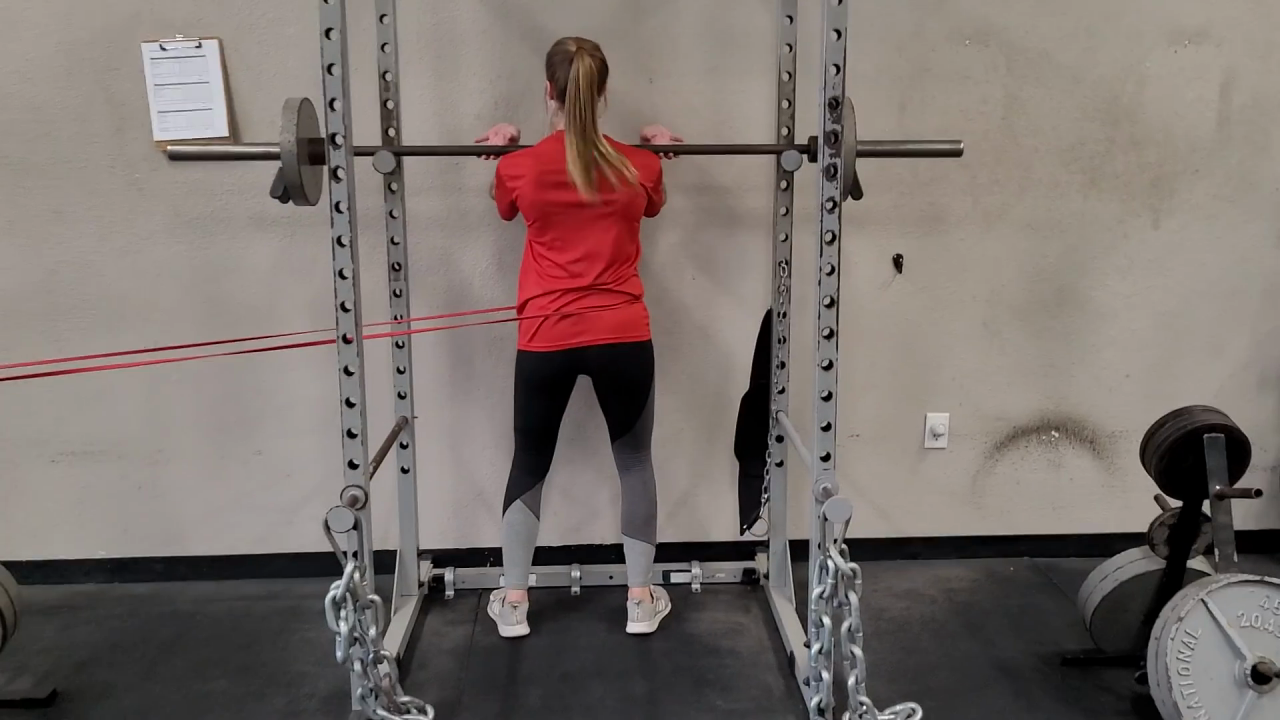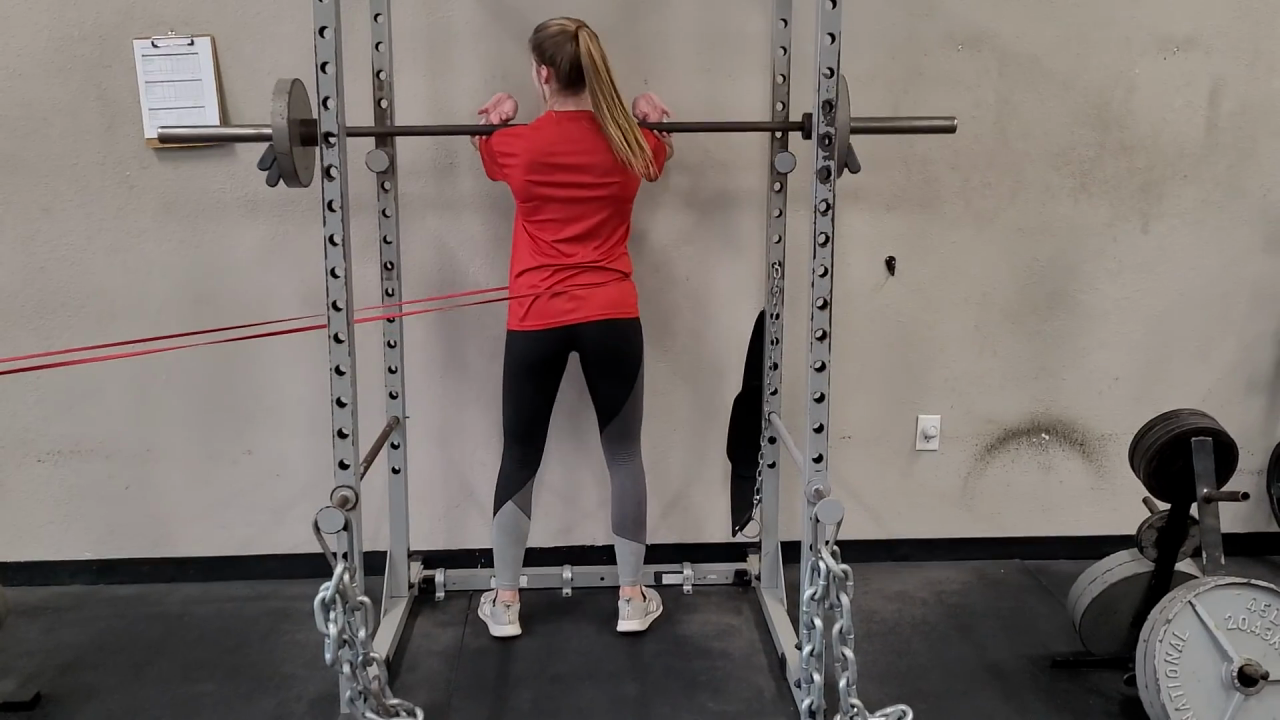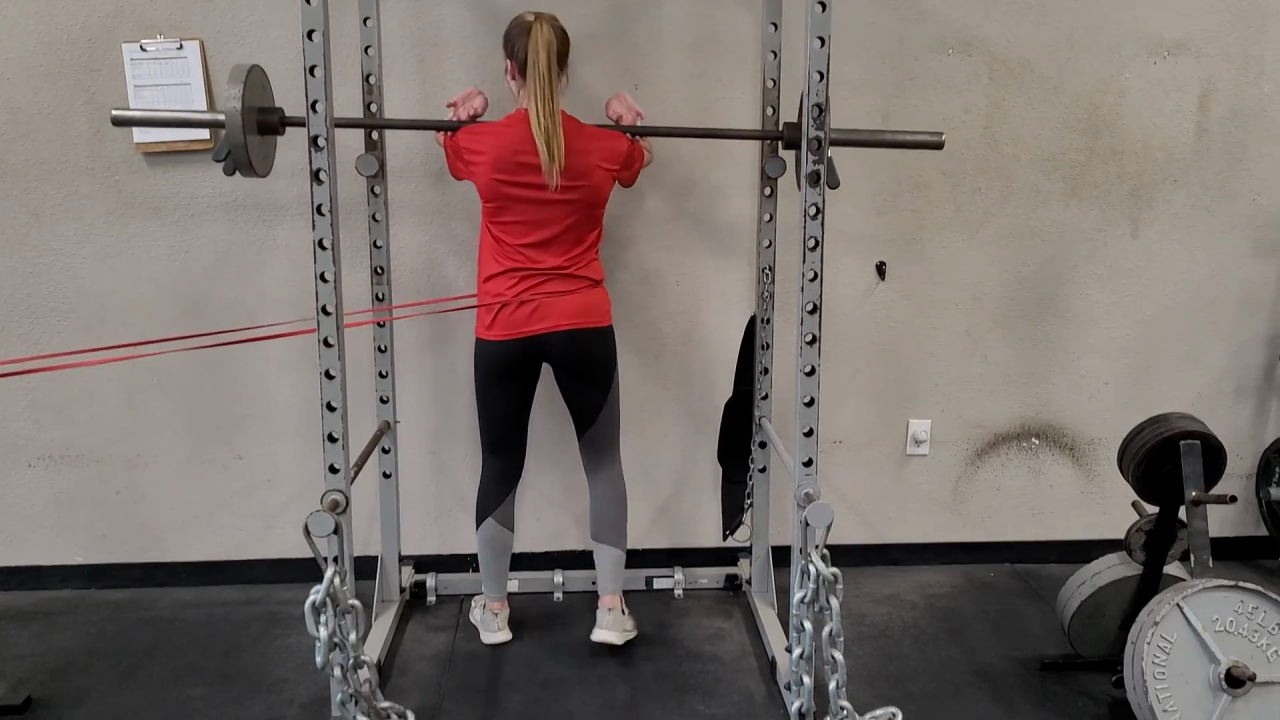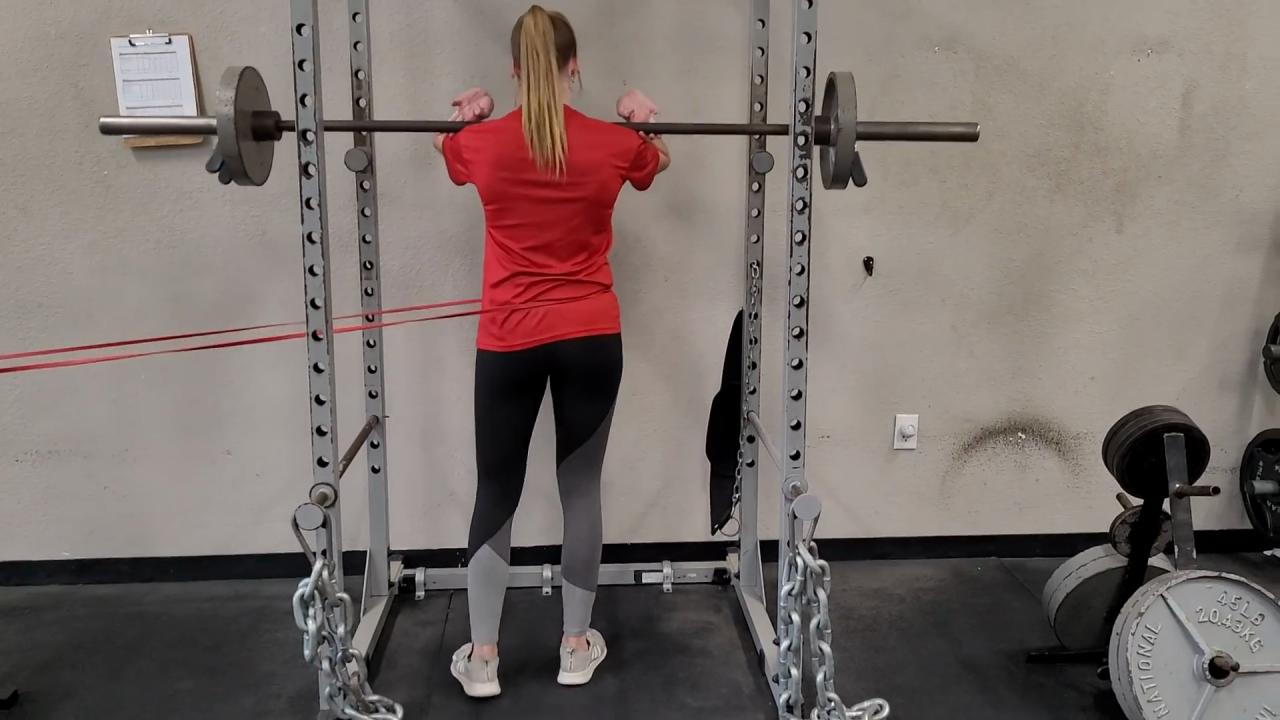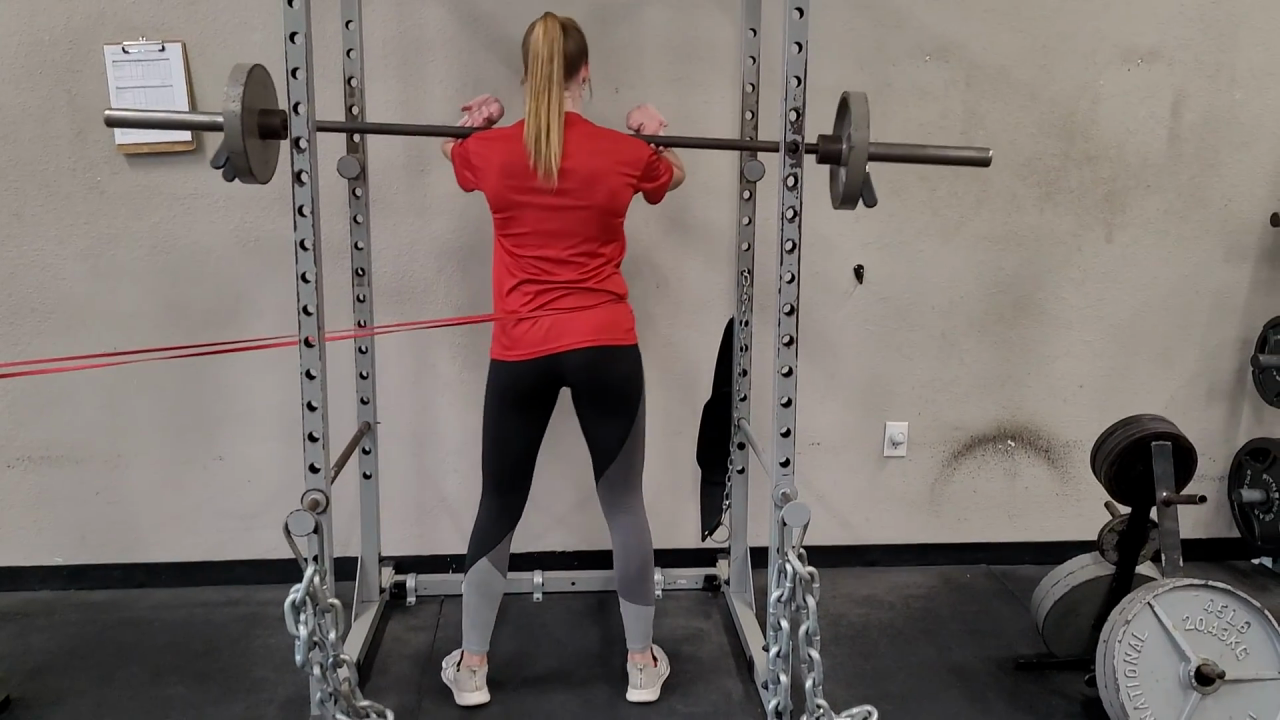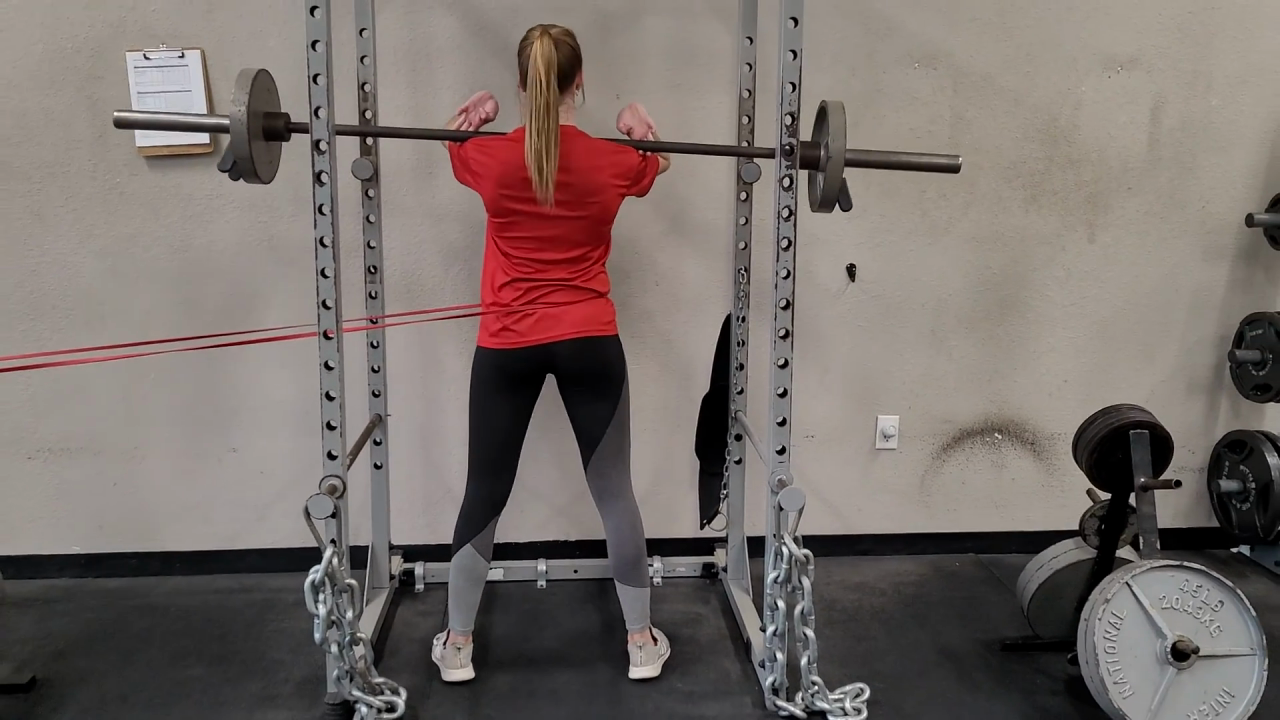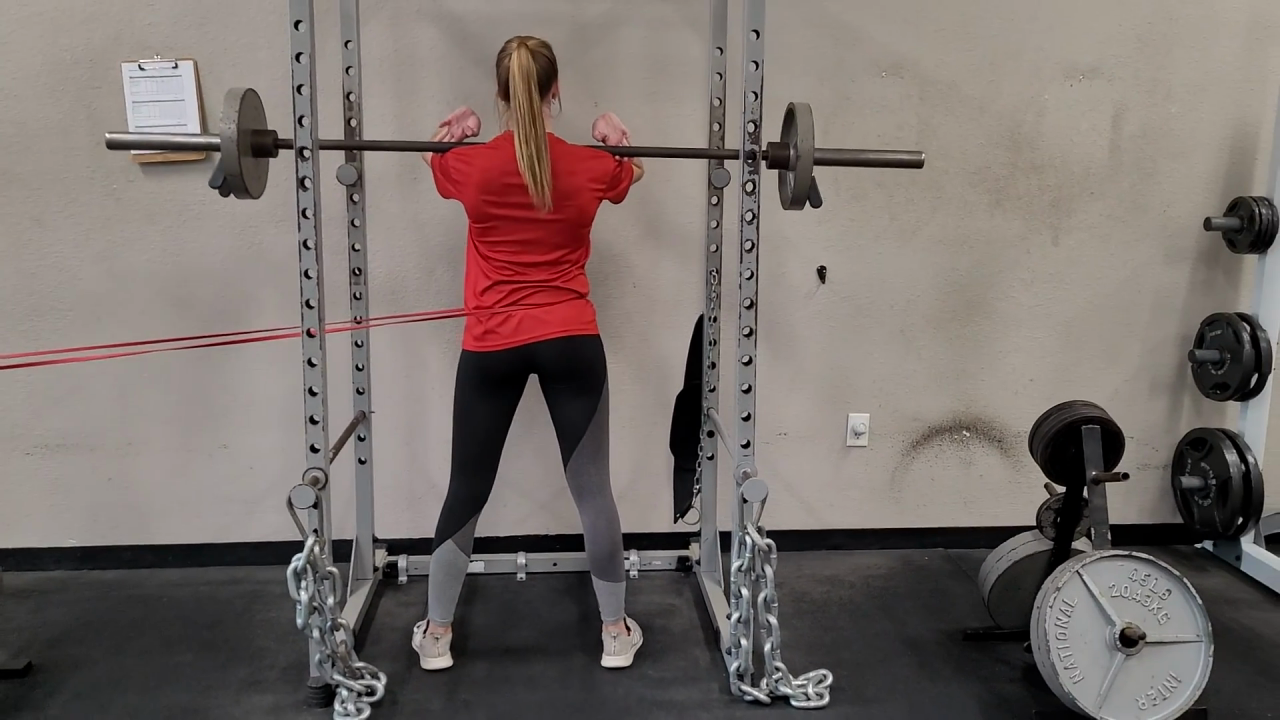
dt=0.7s
person 1, frame 1
left shoulder: (518, 167)
right shoulder: (637, 166)
left wrist: (503, 152)
right wrist: (654, 155)
left hip: (546, 340)
right hip: (623, 336)
left knee: (530, 464)
right knee: (634, 461)
left ankle: (513, 601)
right ankle: (642, 599)
person 1, frame 2
left shoulder: (516, 145)
right shoulder: (630, 145)
left elbow: (486, 149)
right elbow: (659, 154)
left hip: (536, 322)
right hip: (613, 319)
left knee: (520, 457)
right knee: (623, 453)
left ankle: (504, 601)
right ankle: (632, 597)
person 1, frame 3
left shoulder: (481, 144)
right shoulder: (605, 147)
left elbow: (452, 148)
right elbow: (638, 161)
left hip: (505, 331)
right hip: (584, 327)
left knee: (500, 469)
right knee: (602, 464)
left ankle: (493, 608)
right ankle: (612, 607)
person 1, frame 4
left shoulder: (482, 144)
right shoulder: (614, 144)
left elbow: (449, 152)
right elbow: (657, 162)
left hip: (509, 341)
right hip: (591, 339)
left knee: (496, 493)
right knee: (581, 490)
left ankle: (481, 657)
right ankle: (576, 644)
person 1, frame 5
left shoulder: (490, 151)
right shoulder: (625, 154)
left elbow: (457, 156)
right elbow: (672, 177)
left wrist: (473, 127)
left hip: (521, 354)
right hip: (606, 349)
left knee: (499, 507)
right knee: (624, 504)
left ankle: (472, 665)
right ankle: (641, 664)
person 1, frame 6
left shoulder: (489, 158)
right shoulder: (615, 163)
left elbow: (456, 143)
right elbow: (655, 163)
left wrist: (472, 118)
left hip: (507, 347)
right hip: (590, 344)
left knee: (484, 494)
right knee: (613, 492)
left ankle: (456, 644)
right ankle: (641, 641)
person 1, frame 7
left shoulder: (470, 166)
right shoulder: (592, 167)
left elbow: (434, 158)
right elbow: (631, 171)
left wrist: (453, 133)
left hip: (492, 348)
right hip: (572, 343)
left knee: (467, 491)
right knee: (592, 489)
left ankle: (436, 634)
right ankle: (615, 632)
